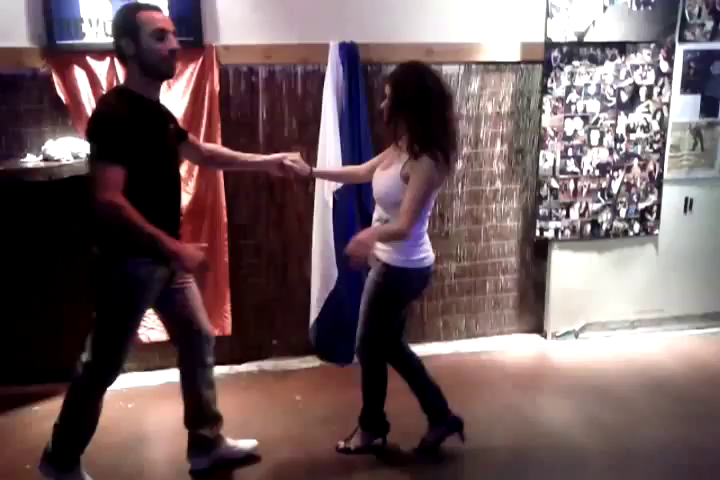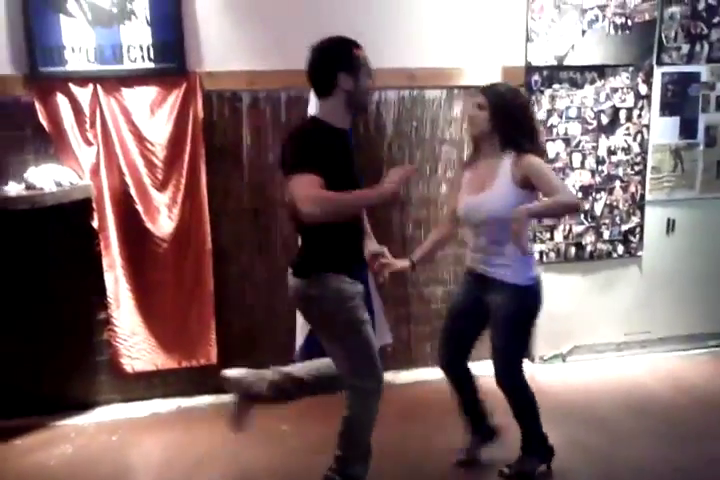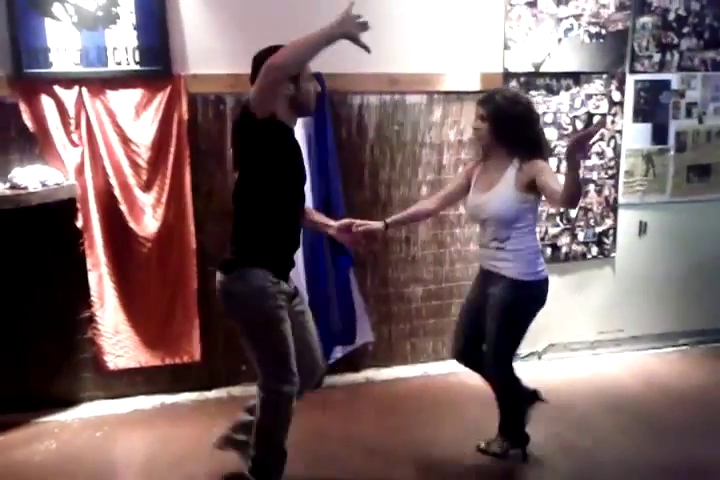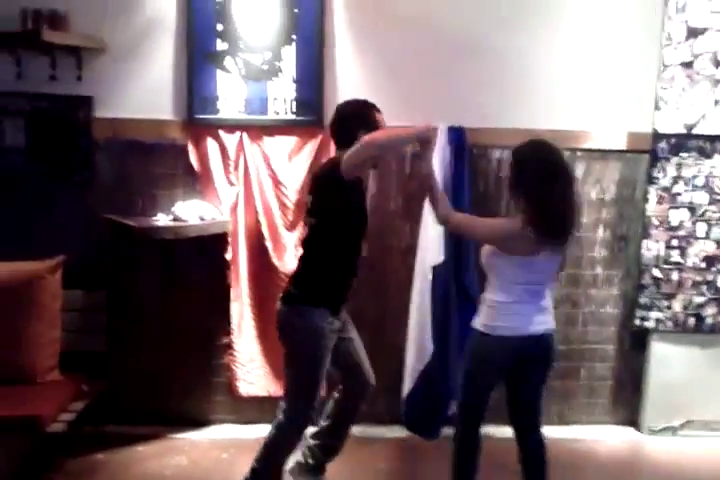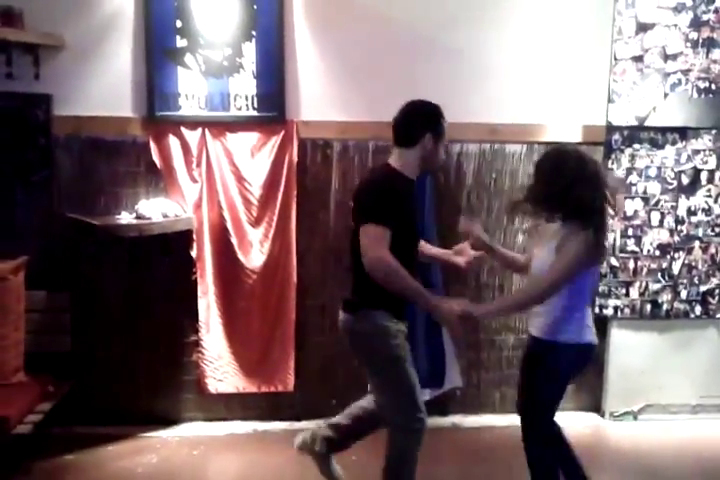
dt=1s
person 1, frame 1
left shoulder: (156, 110)
right shoulder: (113, 113)
left elbow: (198, 151)
right elbow: (108, 200)
left wrist: (263, 162)
right wrist: (175, 247)
left hip: (164, 258)
right hip: (128, 261)
left knee: (198, 341)
right knee: (103, 365)
person 1, frame 2
left shoulder: (336, 137)
right shoulder: (309, 139)
right elbow: (311, 207)
left wrist: (368, 244)
right wrist: (383, 191)
left hip: (339, 277)
right hip: (325, 282)
left knee: (352, 366)
right knee: (367, 381)
left ankle: (255, 383)
person 1, frame 3
left shoulder: (283, 139)
right shoulder: (253, 126)
right elbow: (276, 65)
left wrist: (326, 225)
left hip: (274, 276)
right hip: (250, 279)
left knee: (309, 366)
right knee: (281, 383)
left ankle: (246, 432)
person 1, frame 4
left shoulder: (340, 180)
right shoulder: (333, 175)
right elbow: (373, 145)
left wrist: (354, 242)
right wrist: (418, 132)
left hip: (328, 309)
right hip: (307, 312)
left knee: (360, 382)
right knee: (298, 409)
person 1, frame 5
left shoulder: (399, 185)
right shoulder: (382, 187)
right elbow: (376, 259)
left wrist: (446, 255)
right wrist: (433, 302)
left hip: (386, 316)
right hip: (373, 318)
left knee: (390, 404)
right knee: (410, 419)
left ankle: (323, 439)
person 2, frame 1
left shoulder: (426, 161)
right shoulder: (403, 147)
left elbow: (403, 226)
right elbow: (364, 172)
left wrist: (371, 235)
right wrist: (312, 171)
left hip: (400, 268)
right hip: (394, 263)
left knee: (369, 346)
right knee: (389, 344)
left ankle: (371, 426)
right ankle: (440, 417)
person 2, frame 2
left shoulder: (525, 164)
right shoulder: (468, 171)
left elbow: (571, 203)
right elbow: (447, 227)
left wrist: (530, 210)
right wrist: (410, 261)
left hip: (515, 287)
right hip: (476, 279)
left knee: (507, 372)
right knee: (449, 356)
right ankle: (479, 430)
person 2, frame 3
left shoulder: (531, 168)
right shoulder: (476, 169)
left elbow: (568, 200)
right elbow: (435, 202)
left wrist: (572, 164)
right wrist: (384, 224)
left hip: (521, 281)
right hip: (489, 275)
left knee: (495, 360)
right knee: (466, 351)
left ankle: (512, 434)
right ankle: (522, 395)
person 2, frame 4
left shoulder: (508, 230)
right shoulder: (560, 229)
left elbow: (447, 217)
left wrist: (428, 169)
left hip: (495, 337)
right hip: (539, 337)
left knee: (469, 418)
right knee: (527, 424)
person 2, frame 5
left shoulder: (581, 236)
right shoulder: (559, 227)
left elbow: (540, 290)
right elbow: (529, 265)
left wrist: (483, 311)
right wrist: (484, 242)
left hip: (557, 345)
right hip: (573, 342)
left knee: (535, 429)
right knee: (537, 420)
